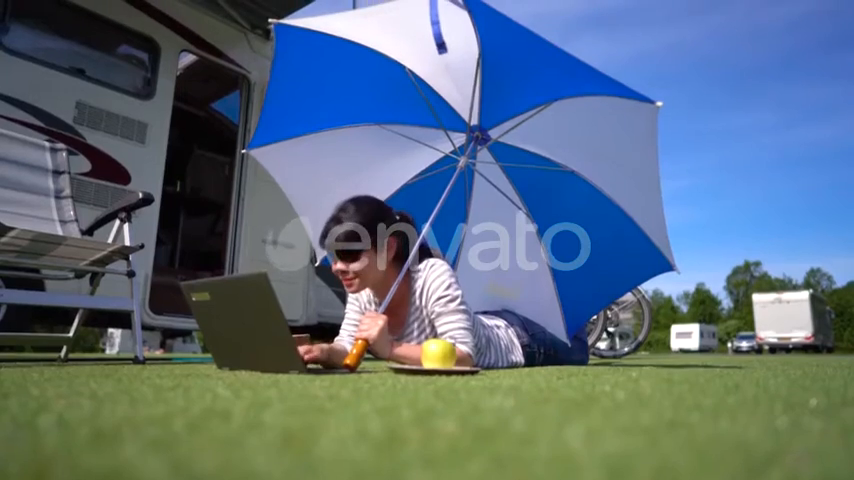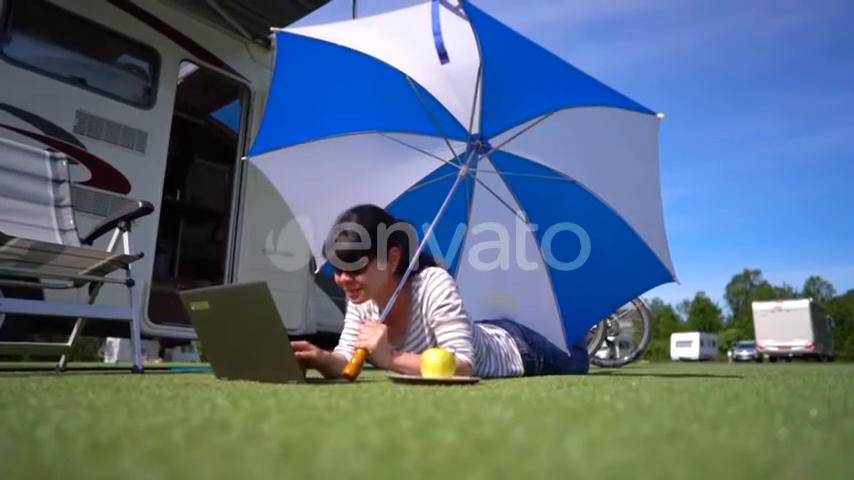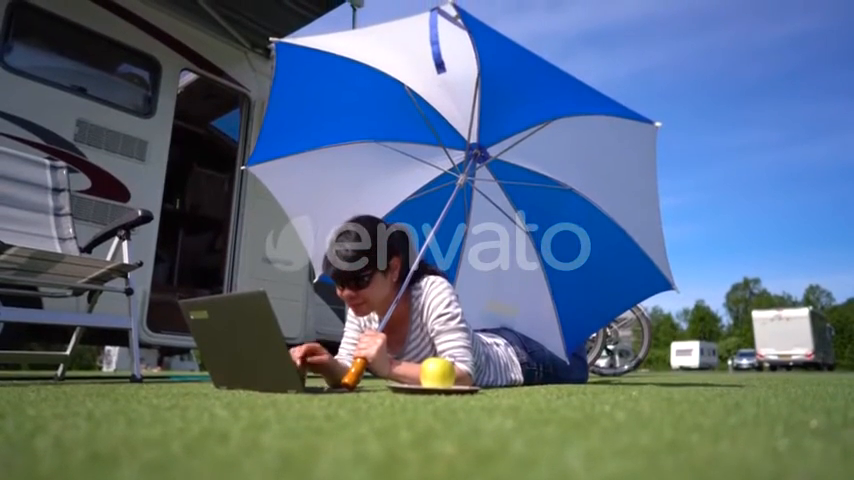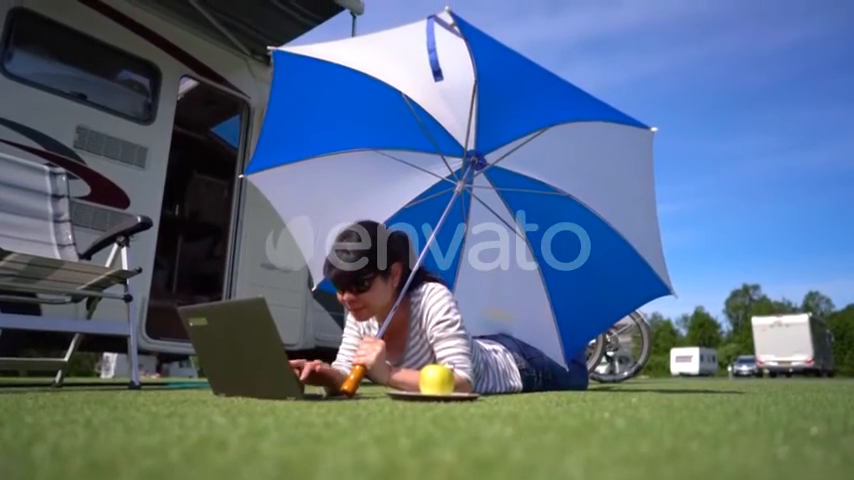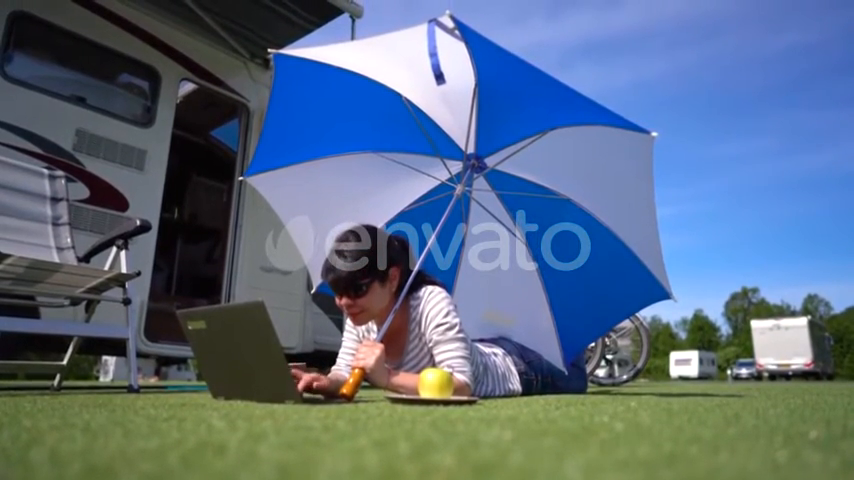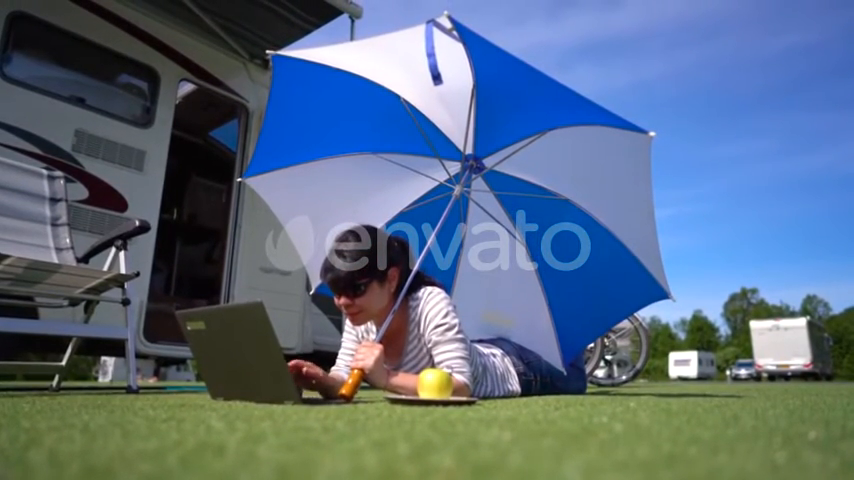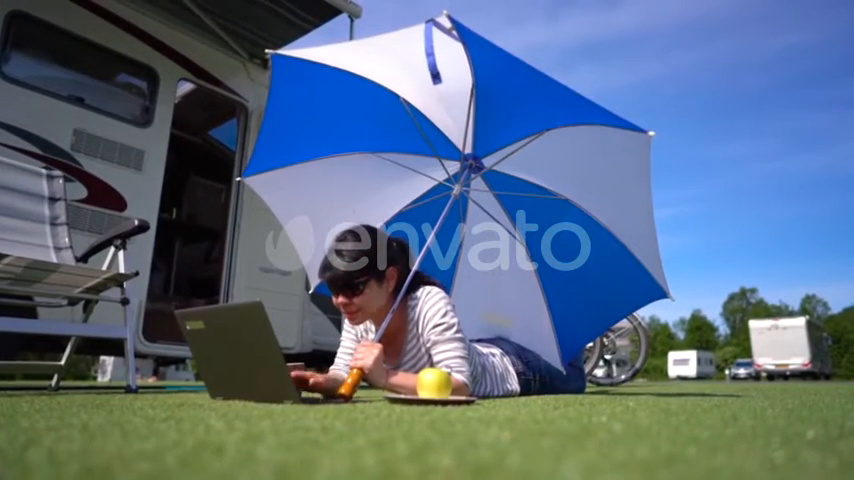
dt=0.7s
person 1, frame 1
left shoulder: (434, 276)
right shoulder: (361, 291)
left elbow: (463, 357)
right elbow: (346, 351)
left wrist: (391, 350)
right wrist: (325, 353)
left hip: (516, 342)
person 1, frame 2
left shoulder: (434, 284)
right shoulder: (361, 300)
left elbow: (463, 366)
right elbow: (345, 361)
left wrist: (391, 359)
right wrist: (323, 360)
left hip: (514, 350)
person 1, frame 3
left shoulder: (434, 293)
right shoulder: (361, 309)
left elbow: (463, 375)
right elbow: (346, 375)
left wrist: (390, 367)
right wrist: (329, 366)
left hip: (515, 359)
person 1, frame 4
left shoulder: (432, 299)
right shoulder: (359, 315)
left elbow: (462, 382)
right elbow: (343, 376)
left wrist: (389, 375)
right wrist: (326, 374)
left hip: (514, 366)
person 1, frame 5
left shoulder: (432, 302)
right shoulder: (358, 318)
left elbow: (461, 385)
right elbow: (342, 376)
left wrist: (388, 378)
right wrist: (326, 383)
left hip: (513, 368)
person 1, frame 6
left shoulder: (431, 303)
right shoulder: (357, 319)
left elbow: (461, 386)
right elbow: (342, 379)
left wrist: (387, 379)
right wrist: (324, 380)
left hip: (512, 370)
person 1, frame 7
left shoulder: (430, 303)
right shoulder: (356, 318)
left elbow: (460, 386)
right elbow: (340, 377)
left wrist: (386, 378)
right wrist: (326, 382)
left hip: (513, 370)
